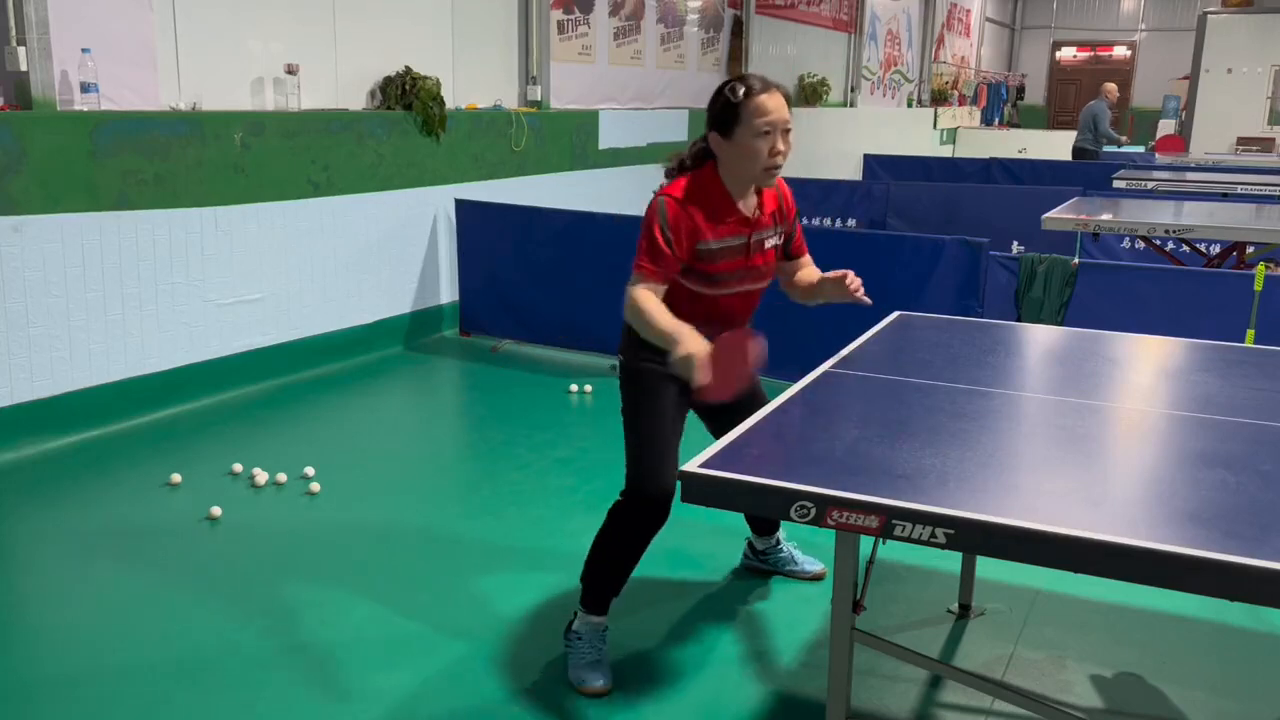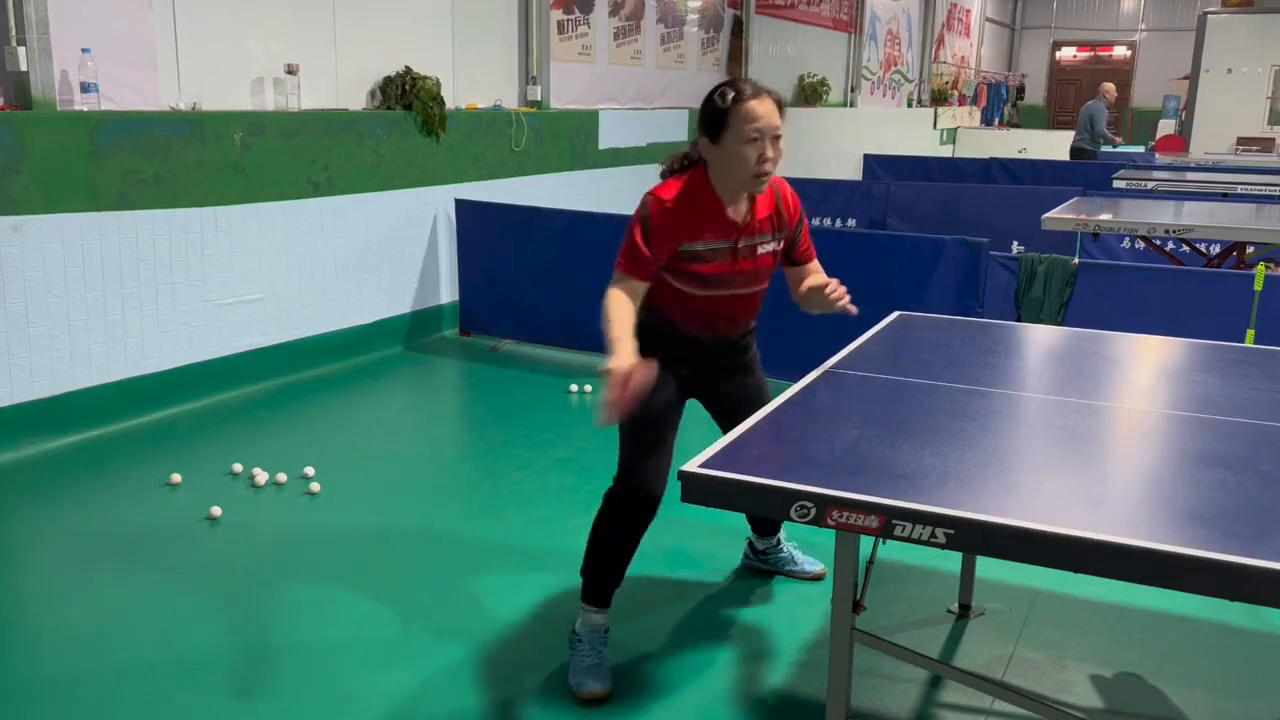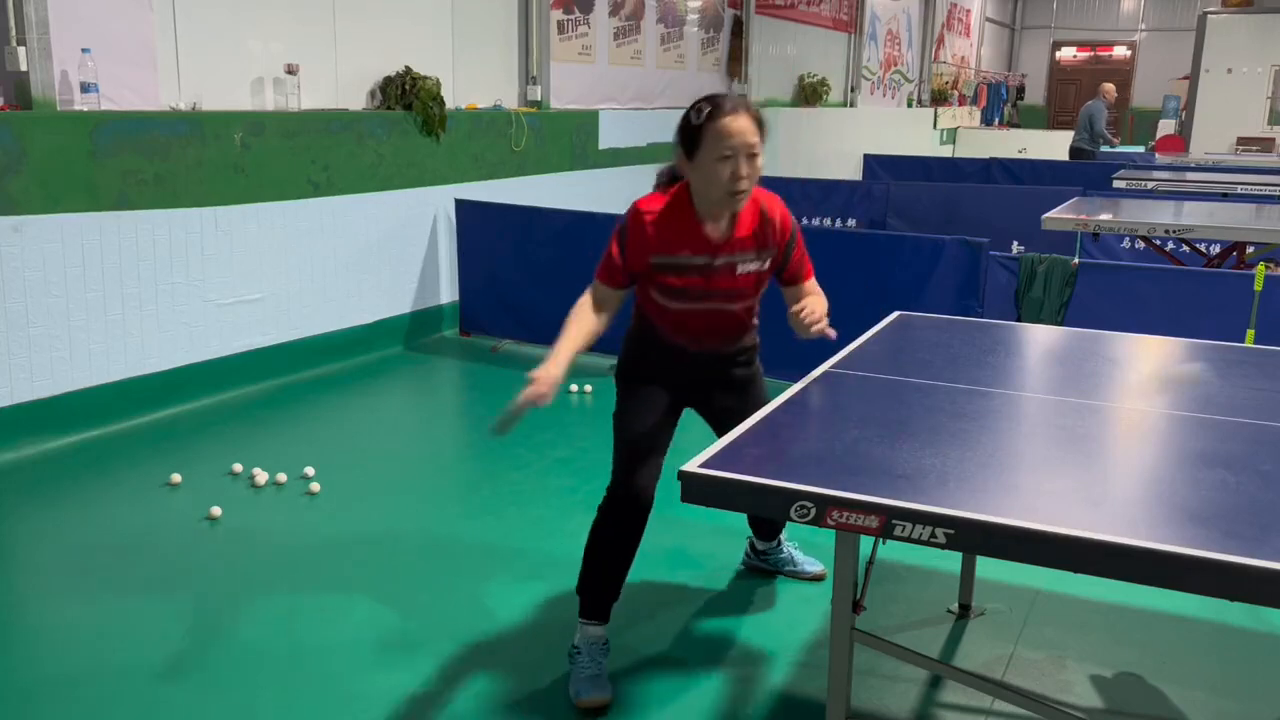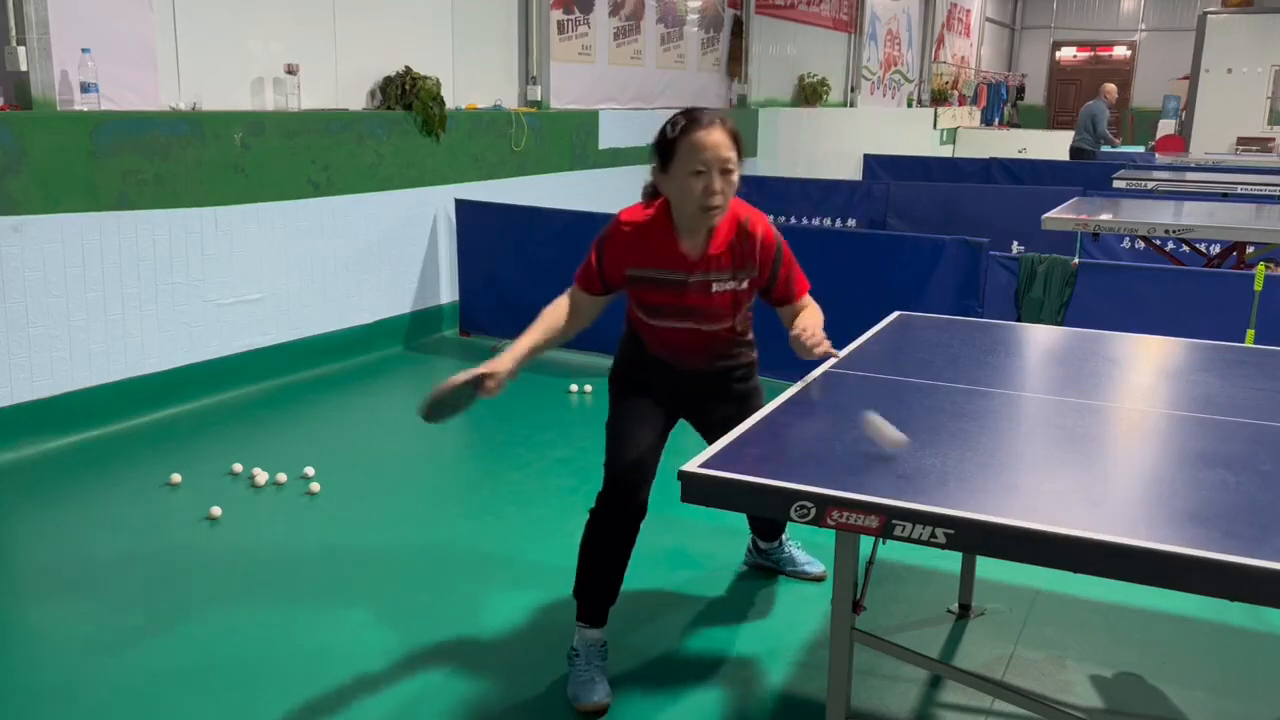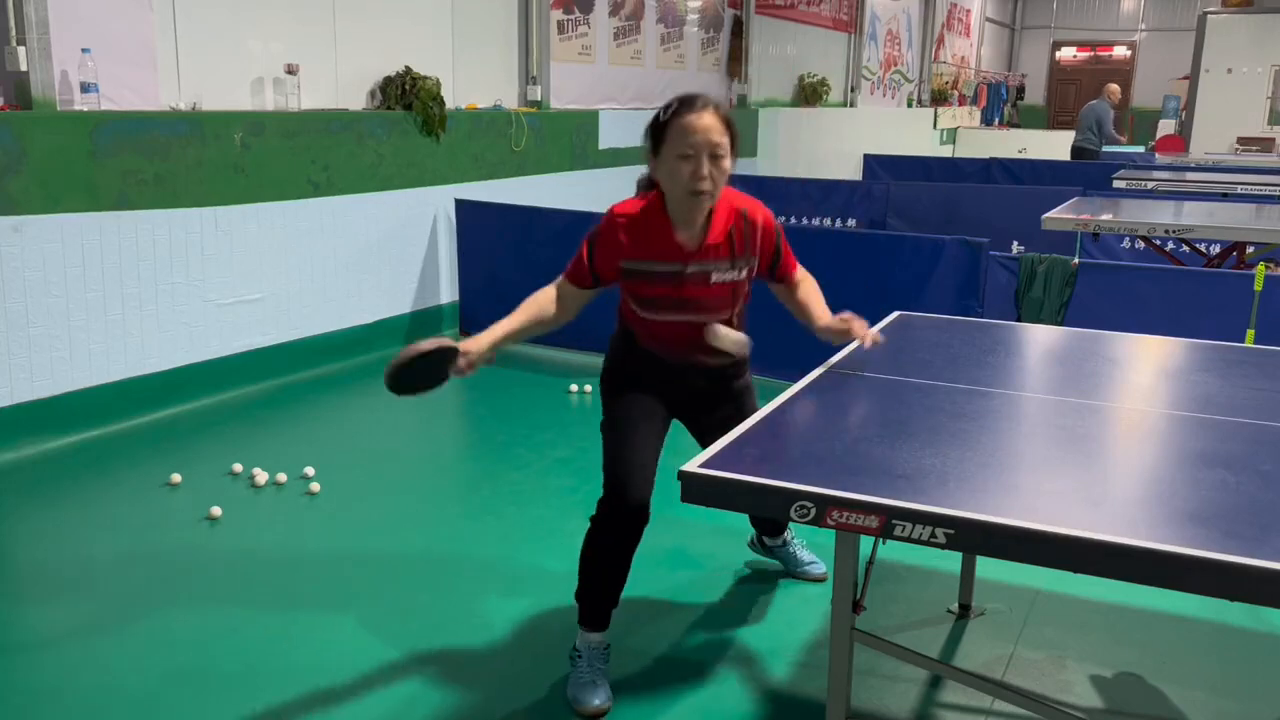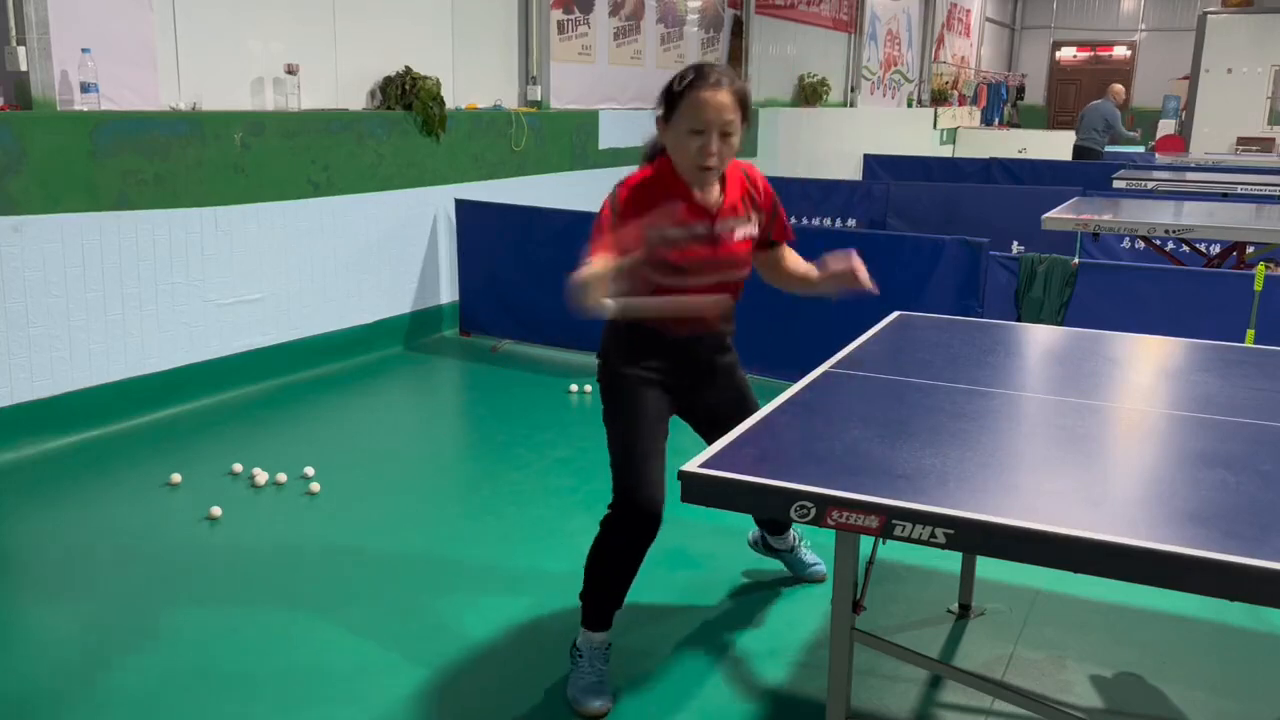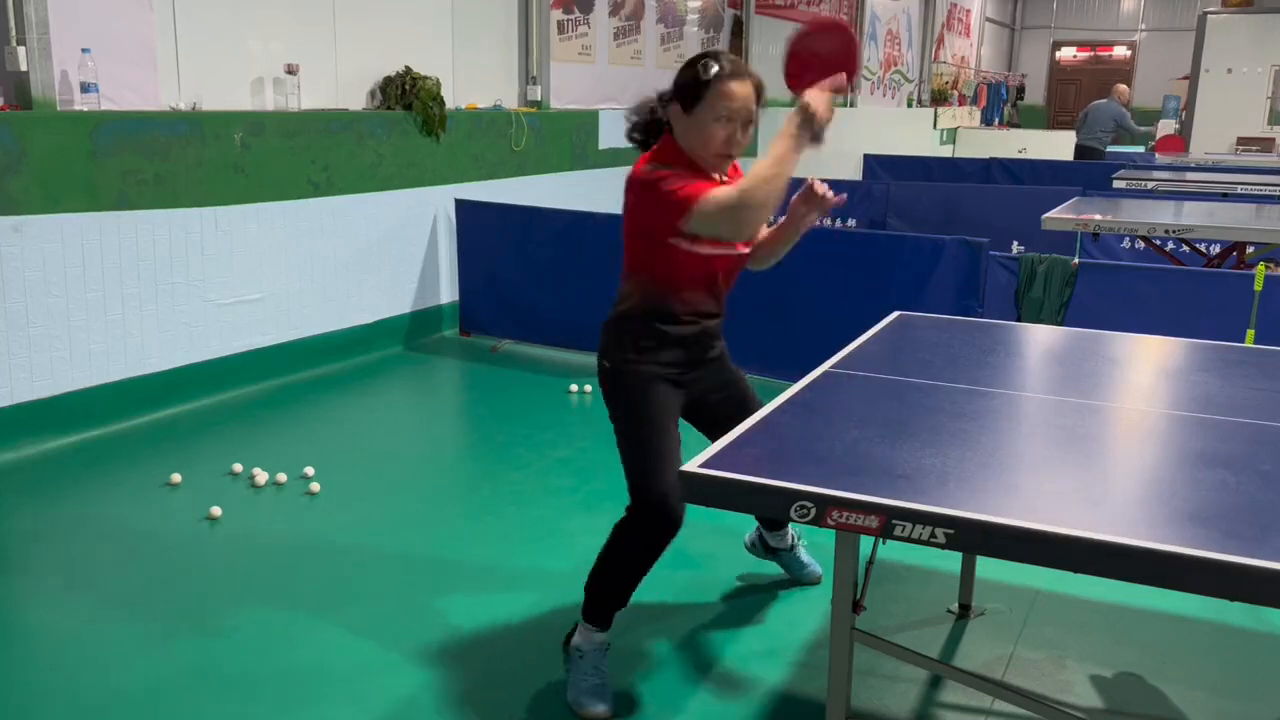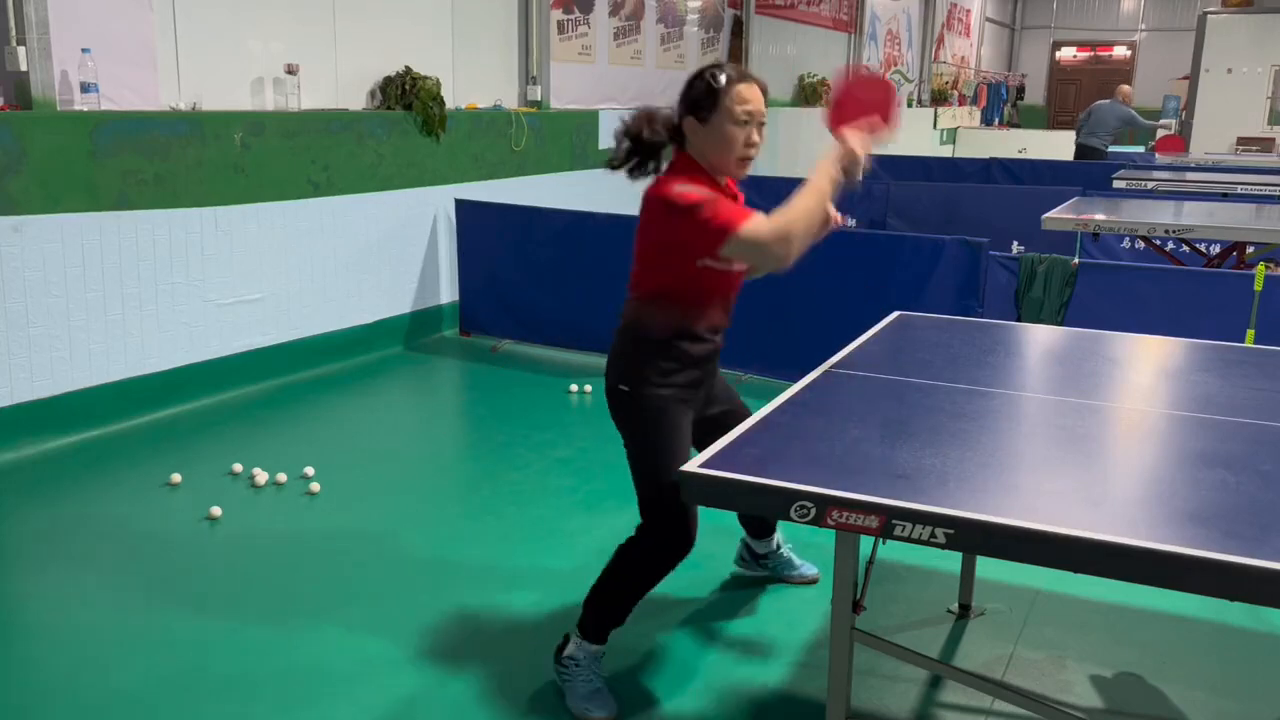
dt=0.1s
person 1, frame 1
left shoulder: (778, 199)
right shoulder: (676, 205)
left elbow: (796, 274)
right elbow: (639, 300)
left wrist: (829, 286)
right wrist: (681, 341)
right hip: (660, 358)
right knee: (651, 493)
left ankle: (764, 546)
right ankle: (586, 626)
person 1, frame 2
left shoulder: (783, 203)
right shoulder: (666, 207)
left elbow: (807, 273)
right elbow: (623, 291)
left wrist: (823, 289)
right wrist: (622, 352)
left hip: (733, 354)
right hip: (663, 356)
right knee: (638, 487)
left ankle: (767, 546)
right ankle: (589, 629)
person 1, frame 3
left shoulder: (772, 217)
right shoulder: (647, 220)
left elbow: (806, 289)
right elbow: (599, 303)
left wrist: (810, 311)
right wrist: (555, 364)
left hip: (733, 364)
right hip: (656, 366)
right knee: (630, 497)
left ankle: (767, 547)
right ankle: (590, 639)
person 1, frame 4
left shoulder: (758, 235)
right shoulder: (627, 233)
left elbow: (800, 305)
right elbow: (577, 305)
left wrist: (809, 335)
right wrist: (510, 358)
left hip: (727, 377)
right hip: (647, 378)
right knee: (623, 503)
left ankle: (771, 546)
right ankle: (588, 642)
person 1, frame 5
left shoulder: (753, 220)
right shoulder: (623, 226)
left elbow: (794, 282)
right elbow: (563, 296)
left wrist: (831, 322)
right wrist: (488, 340)
left hip: (720, 377)
right hip: (640, 377)
right knee: (624, 506)
left ankle: (773, 541)
right ankle: (590, 645)
person 1, frame 6
left shoulder: (749, 186)
right shoulder: (635, 196)
left elbow: (779, 264)
right elbow: (585, 292)
left wrist: (827, 278)
right wrist: (625, 257)
left hip: (709, 357)
right hip: (638, 364)
right knee: (640, 507)
left ankle: (778, 539)
right ankle: (590, 645)
person 1, frame 7
left shoulder: (732, 173)
right shoulder: (656, 177)
left elbow: (757, 254)
right elbow: (736, 213)
left wrist: (802, 216)
right wrist: (798, 132)
left hip: (704, 351)
right hip: (643, 359)
right knee: (660, 507)
left ankle: (775, 539)
right ankle: (587, 644)
person 1, frame 8
left shoulder: (715, 183)
right shoulder: (680, 197)
left elbow: (752, 256)
right elbow: (772, 244)
left wrist: (812, 222)
right wrist: (837, 161)
left hip: (692, 370)
right hip: (649, 379)
right knee: (671, 529)
left ankle: (760, 549)
right ankle: (579, 652)
